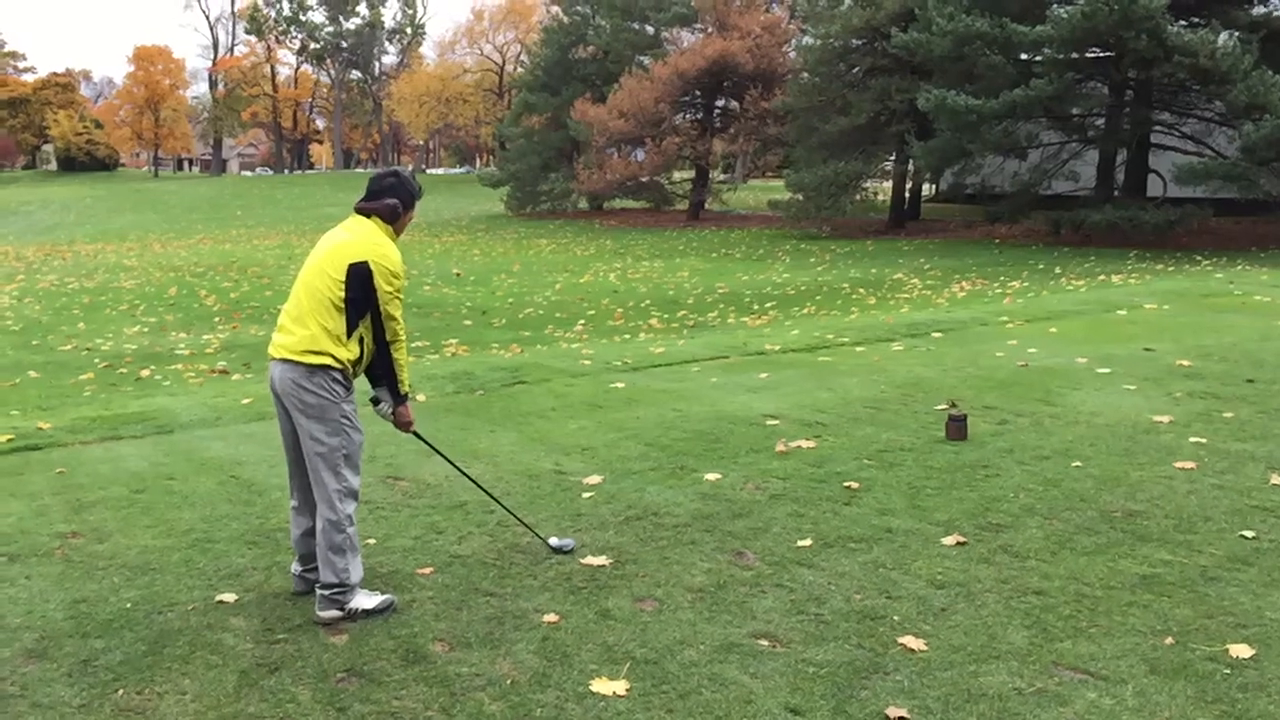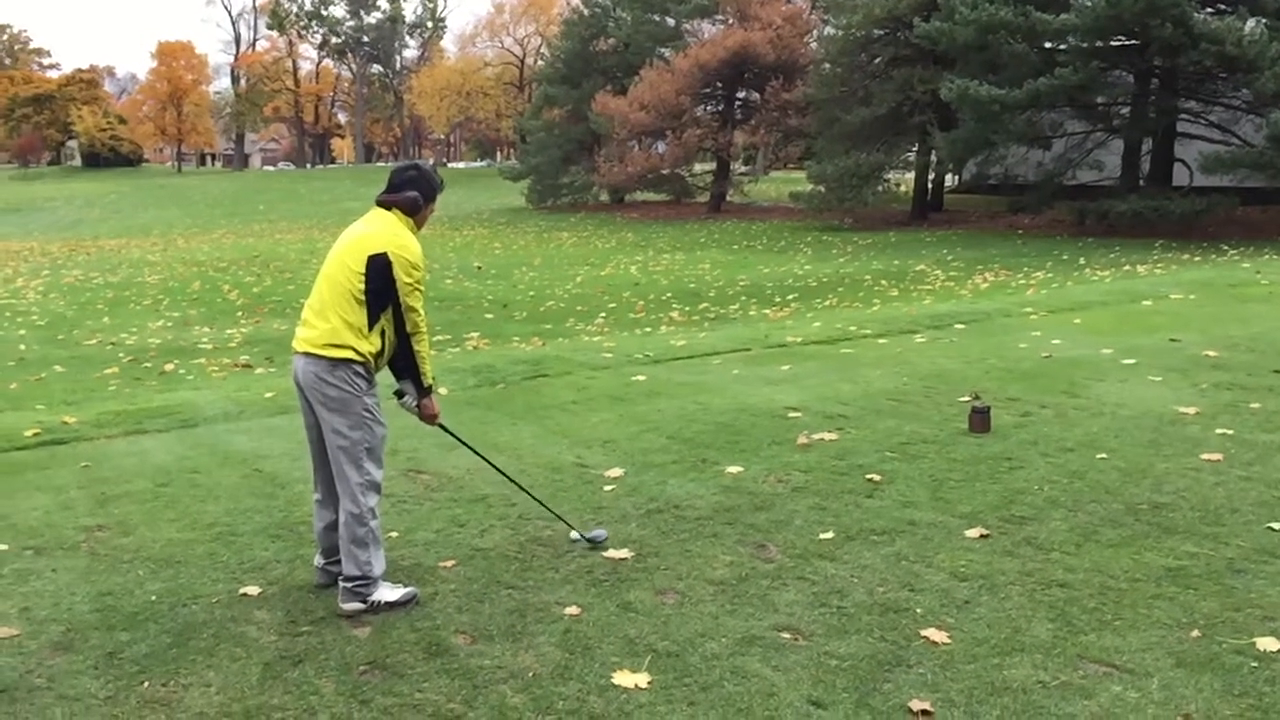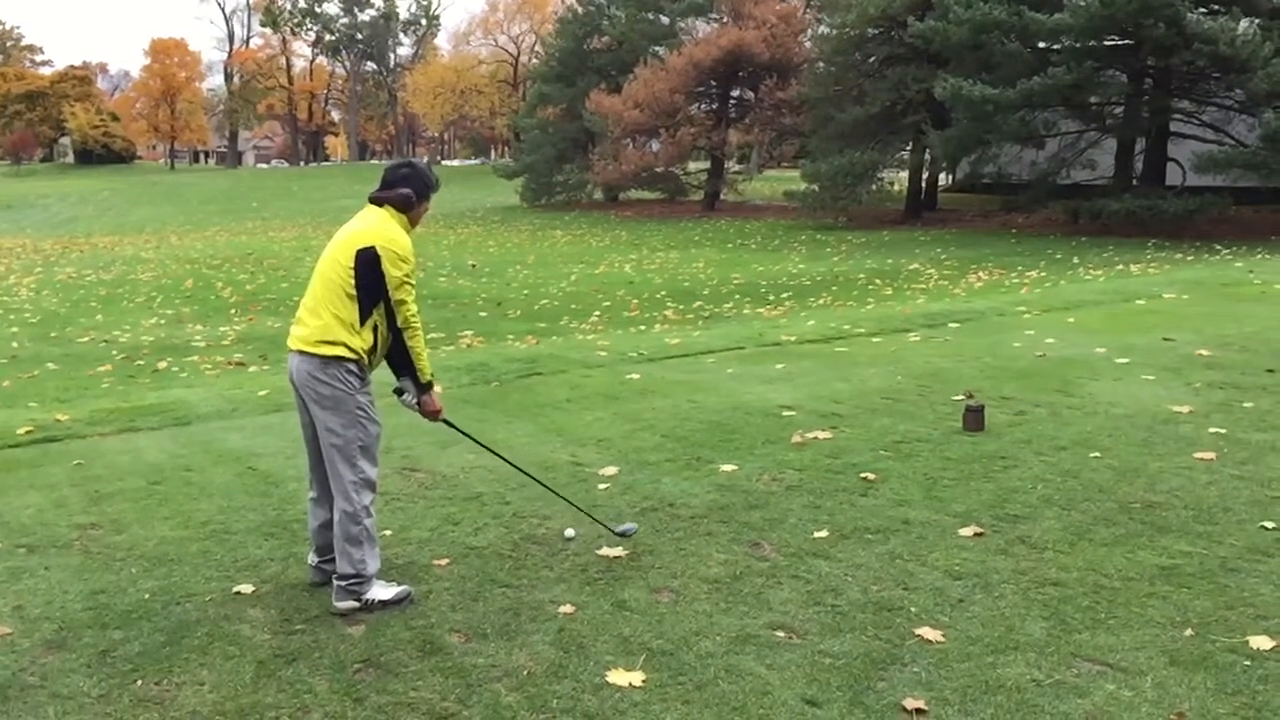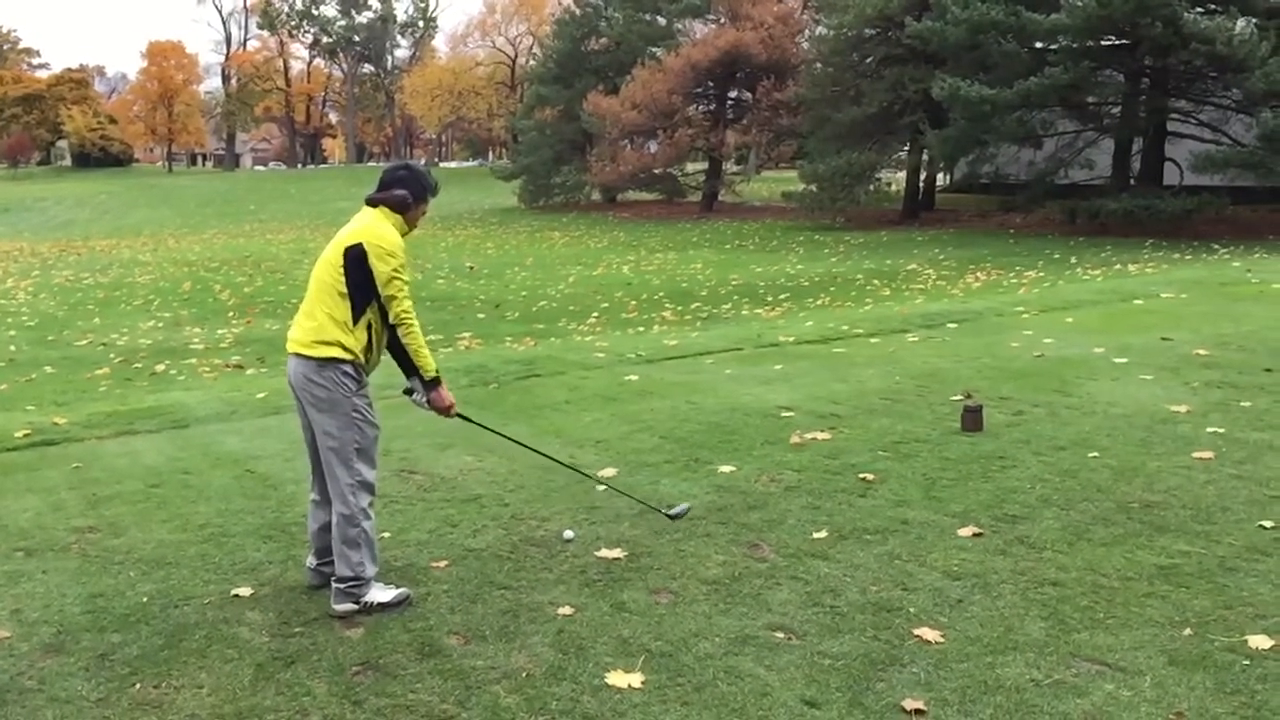
dt=1s
person 1, frame 1
left shoulder: (344, 234)
right shoulder: (381, 253)
right elbow: (387, 332)
left wrist: (379, 389)
right wrist: (399, 397)
left hip: (285, 363)
right hip: (317, 373)
left knee: (309, 480)
right knee: (337, 486)
left ankle: (309, 567)
right ankle: (338, 592)
person 1, frame 2
left shoulder: (367, 228)
right shoulder: (401, 245)
right elbow: (409, 324)
left wrist: (405, 382)
right wrist: (424, 390)
left hip: (309, 357)
right hip: (340, 367)
left knee: (332, 473)
right knee: (360, 479)
left ankle: (332, 561)
right ankle: (361, 586)
person 1, frame 3
left shoulder: (364, 225)
right shoulder: (391, 239)
right elbow: (402, 320)
left wrist: (406, 380)
right wrist: (424, 385)
left hip: (306, 356)
right hip: (334, 364)
left knee: (329, 470)
right knee: (354, 477)
left ankle: (326, 559)
right ankle: (355, 584)
person 1, frame 4
left shoulder: (364, 228)
right shoulder: (382, 238)
left elbow: (381, 316)
right elbow: (400, 318)
left wrist: (416, 379)
right wrist: (432, 381)
left hip: (307, 359)
right hip: (331, 366)
left knee: (330, 473)
right knee: (352, 478)
left ankle: (324, 562)
right ankle: (353, 587)
